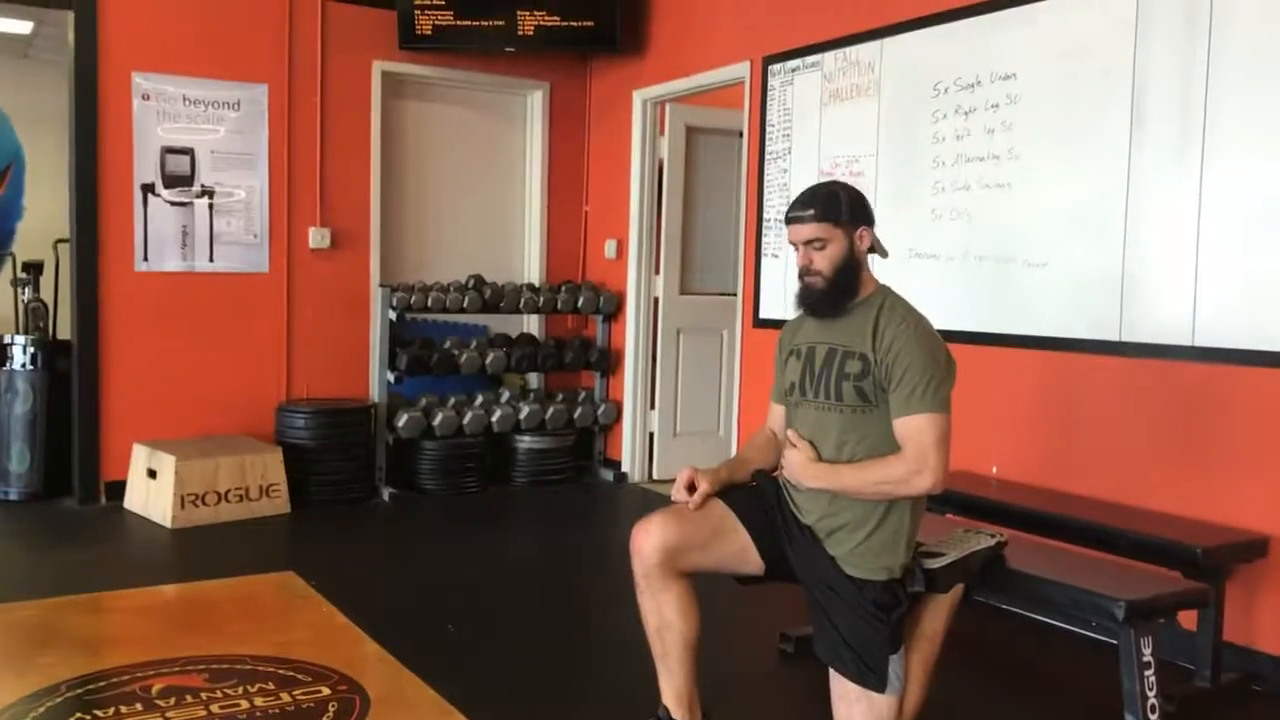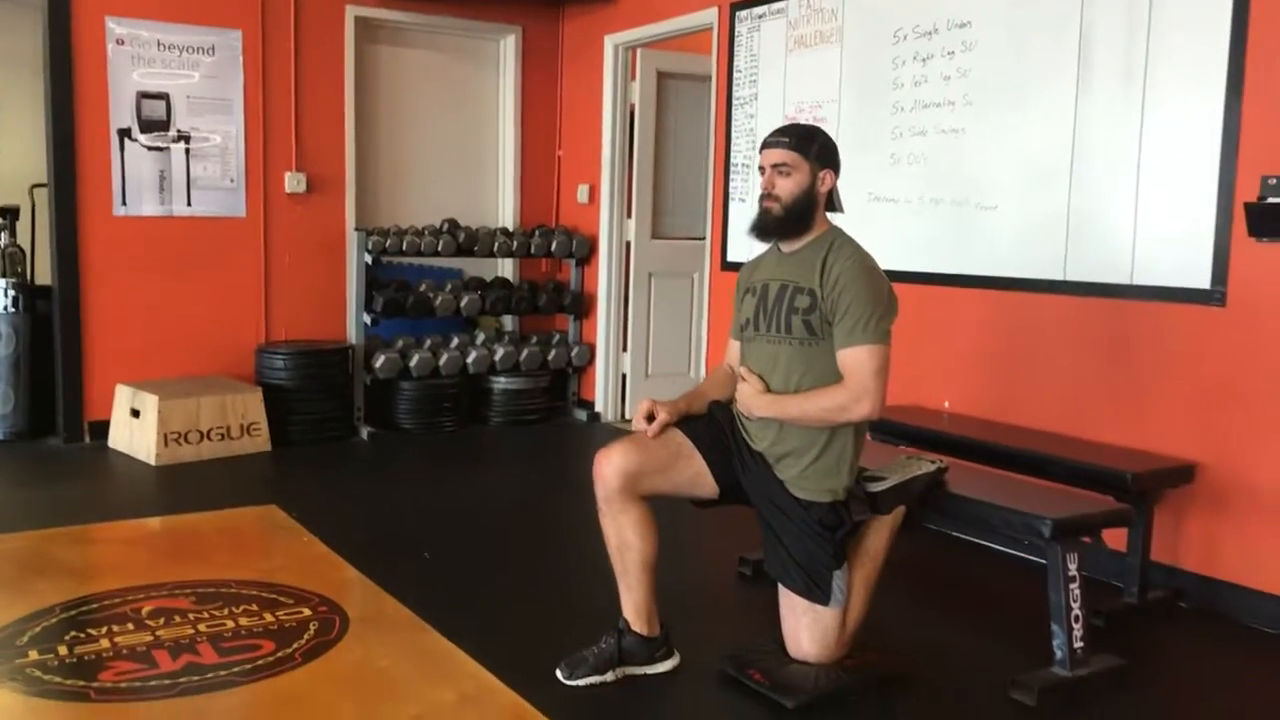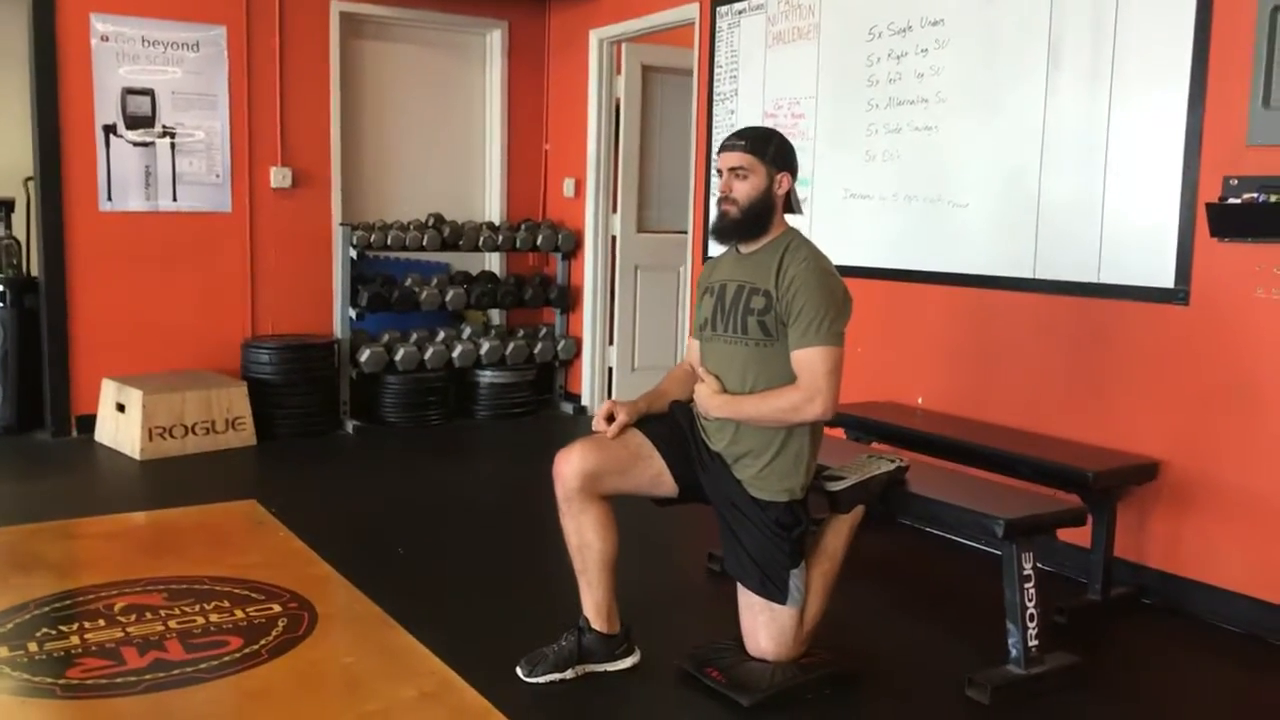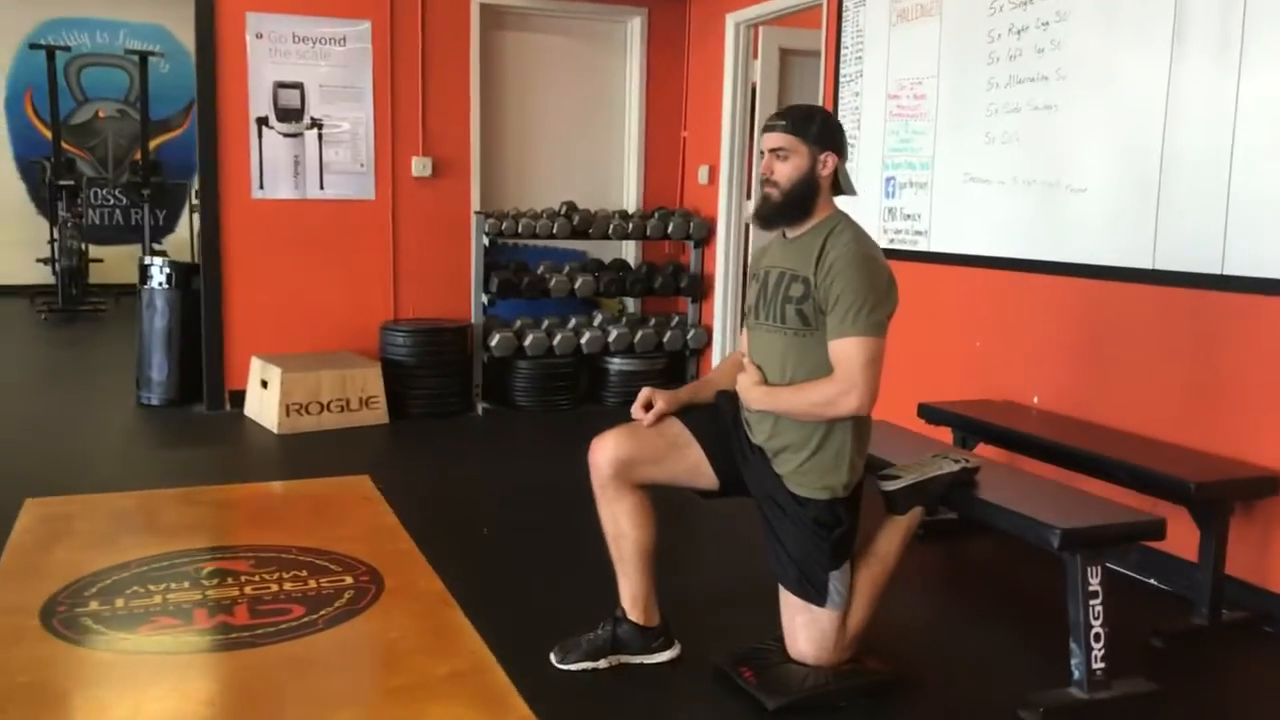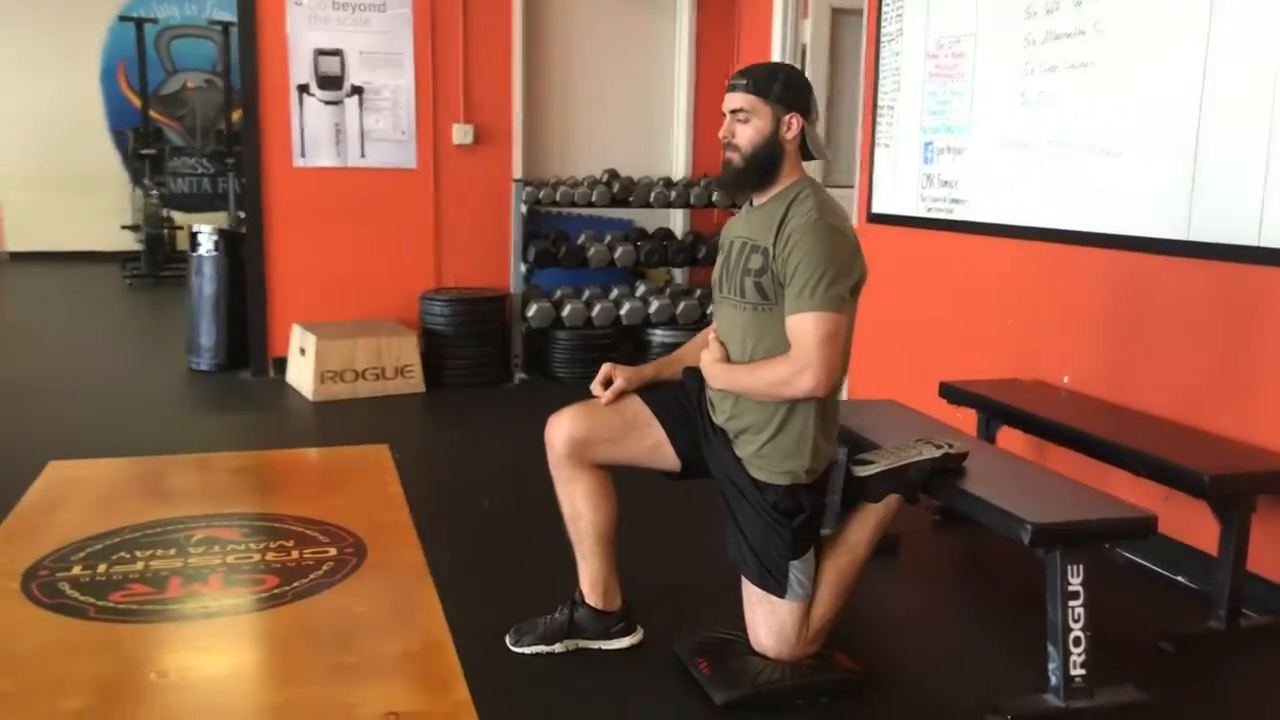
dt=1s
person 1, frame 1
left shoulder: (904, 335)
right shoulder: (796, 332)
left elbow: (924, 471)
left wrist: (815, 471)
right wrist: (722, 474)
left hip: (858, 548)
right hip: (787, 508)
right knee: (652, 543)
left ankle: (937, 589)
person 1, frame 2
left shoulder: (850, 271)
right shoulder: (755, 272)
left elbow: (863, 399)
left wrist: (763, 403)
right wrist: (679, 406)
left hip: (806, 469)
right hip: (740, 437)
left knee: (815, 652)
right knee: (614, 468)
left ankle: (879, 513)
right ankle: (644, 638)
person 1, frame 3
left shoulder: (804, 272)
right shoulder: (717, 269)
left elbow: (816, 400)
left wrist: (719, 403)
right wrist: (640, 404)
left hip: (764, 467)
right hip: (700, 435)
left knee: (772, 651)
right knee: (574, 468)
left ankle: (843, 510)
right ankle: (604, 636)
person 1, frame 4
left shoulder: (848, 256)
right shoulder: (771, 251)
left elbow: (853, 394)
left wrist: (757, 393)
right wrist: (681, 395)
left hip: (807, 463)
right hip: (748, 429)
left knee: (817, 653)
right knee: (609, 456)
left ankle: (903, 508)
right ankle: (642, 628)
person 1, frame 5
left shoulder: (812, 226)
right shoulder: (745, 219)
left elbow: (811, 374)
left wrist: (717, 371)
right wrist: (646, 372)
left hip: (772, 446)
right hip: (716, 408)
left knee: (781, 645)
right knee: (567, 434)
left ankle: (878, 496)
right ankle: (602, 612)
